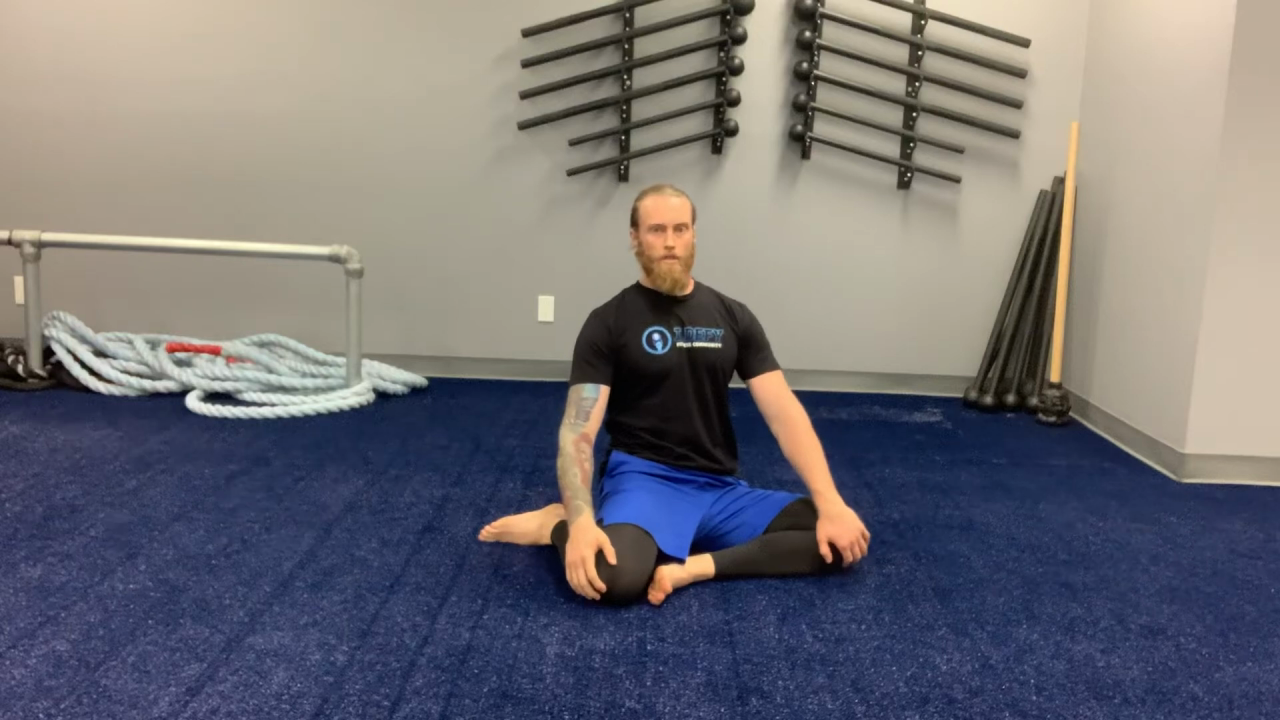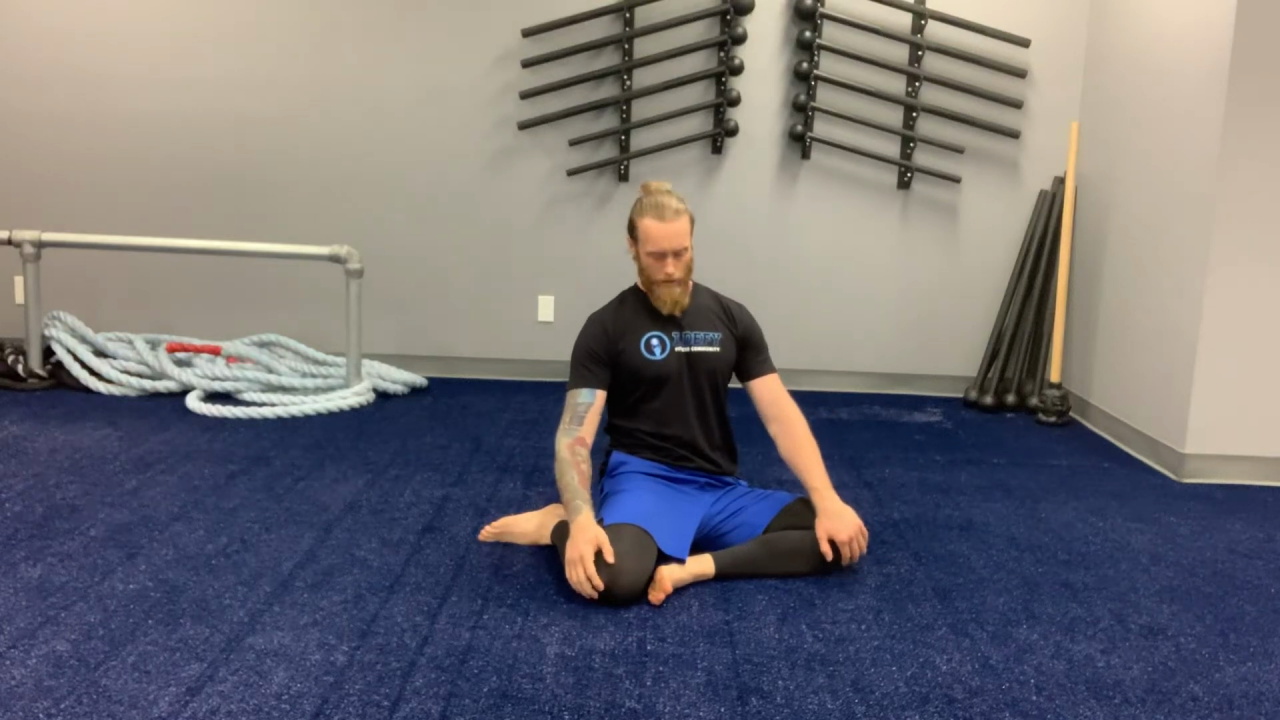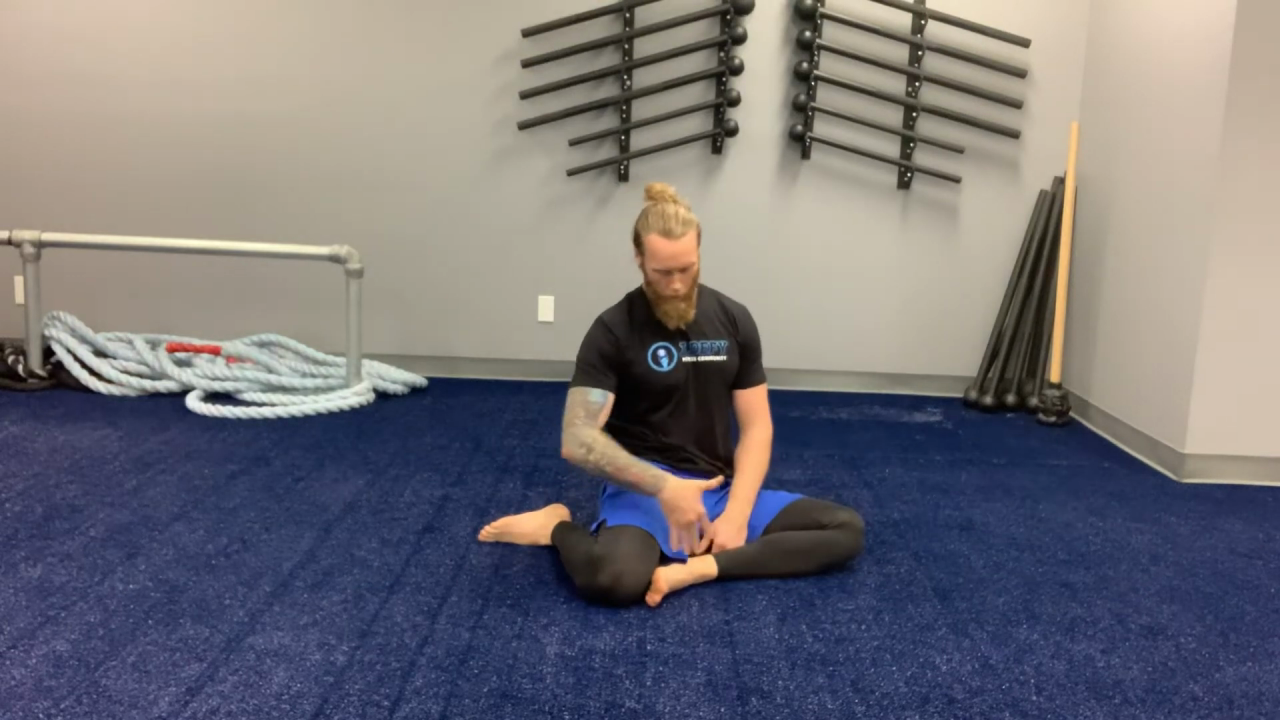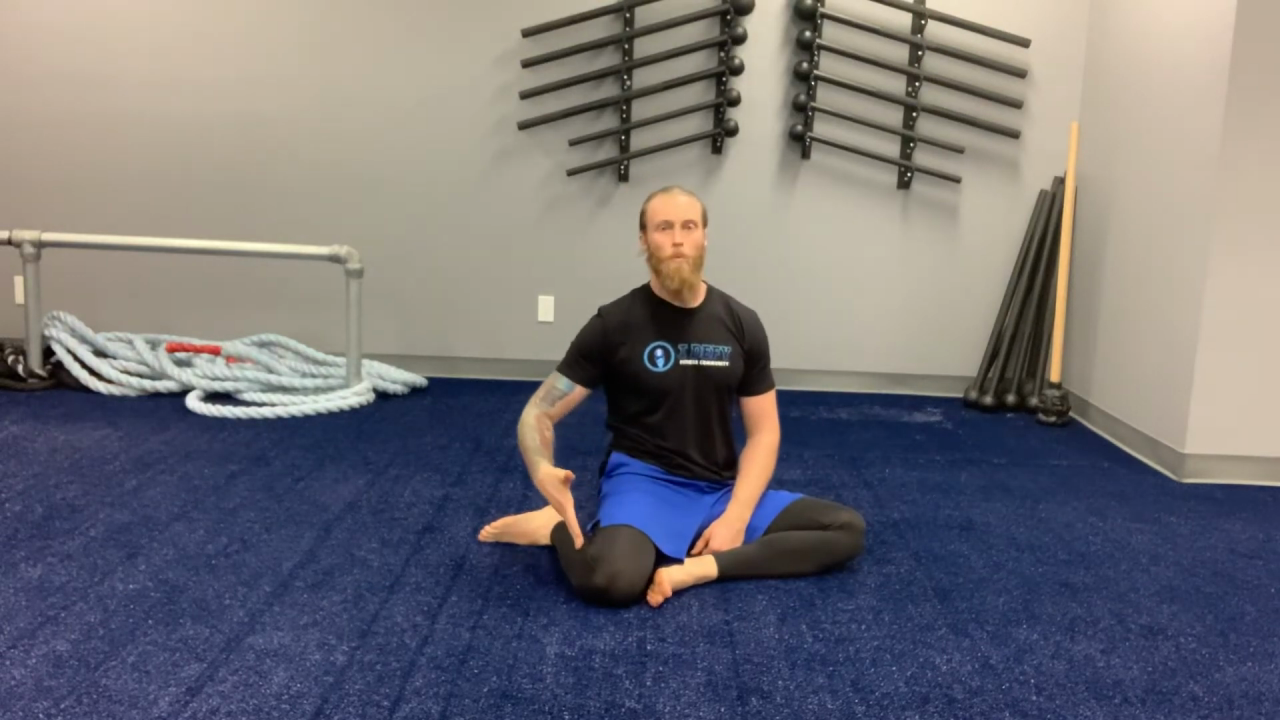
dt=1s
person 1, frame 1
left shoulder: (732, 316)
right shoulder: (609, 322)
left elbow: (783, 413)
right elbow: (578, 431)
left wrist: (830, 503)
right wrist: (582, 522)
left hip: (721, 489)
right hip: (643, 480)
left knee: (841, 541)
right knee: (616, 577)
left ankle: (695, 566)
right ankle: (557, 524)
person 1, frame 2
left shoulder: (731, 317)
right shoulder: (607, 327)
left elbow: (780, 415)
right elbow: (574, 435)
left wrist: (828, 501)
right wrist: (581, 519)
left hip: (720, 488)
right hip: (643, 480)
left knee: (841, 540)
right knee: (616, 578)
left ankle: (694, 567)
right ankle: (555, 525)
person 1, frame 3
left shoulder: (734, 320)
right shoulder: (612, 331)
left elbow: (756, 428)
right elbow: (577, 441)
left wrist: (736, 513)
right wrist: (665, 488)
left hip: (719, 491)
right hip: (645, 487)
left knee: (847, 530)
right knee: (616, 578)
left ankle: (693, 569)
right ankle: (556, 527)
person 1, frame 4
left shoulder: (742, 323)
right shoulder: (613, 324)
left elbow: (764, 432)
right elbow: (539, 413)
left wrist: (736, 517)
right wrist: (543, 472)
left hip: (721, 489)
right hip: (644, 482)
left knee: (847, 529)
right knee: (612, 579)
left ankle: (695, 569)
right ankle: (557, 528)
